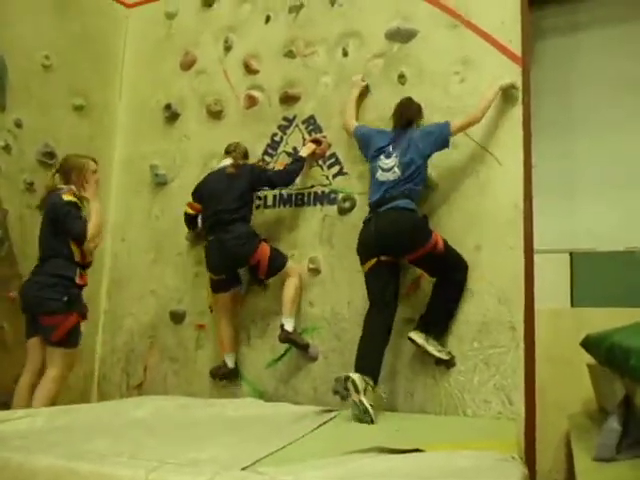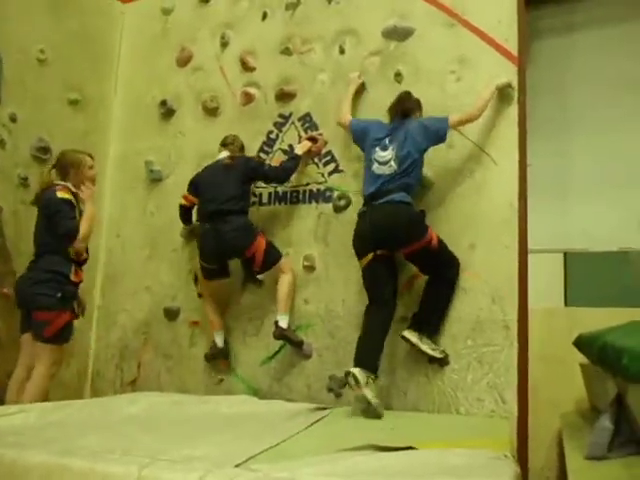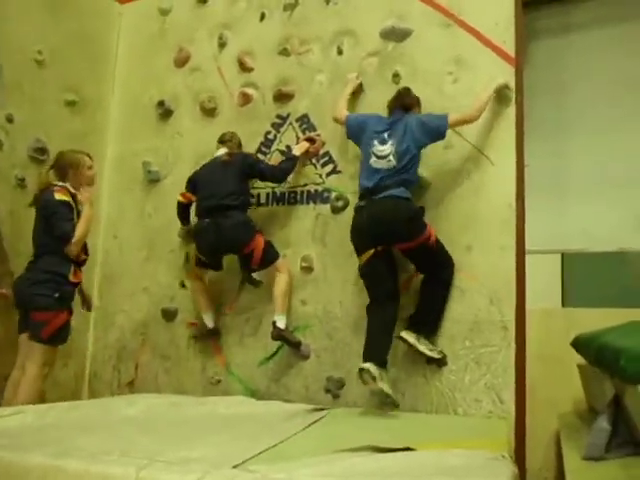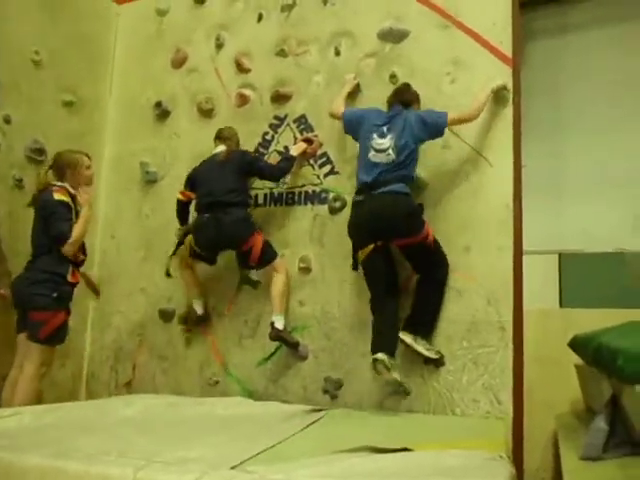
dt=0.1s
person 1, frame 1
left shoulder: (375, 138)
right shoulder: (422, 137)
left elbow: (349, 123)
right elbow: (474, 117)
left wrist: (356, 91)
right wrist: (498, 88)
left hip: (371, 229)
right hip: (403, 223)
left knee: (380, 307)
right knee: (455, 270)
left ankle: (361, 377)
right ankle: (427, 332)
person 1, frame 2
left shoulder: (371, 130)
right shoulder: (419, 129)
left elbow: (343, 118)
right elbow: (471, 114)
left wrist: (353, 88)
right wrist: (494, 88)
left hip: (366, 224)
right hip: (399, 217)
left knee: (380, 302)
right knee: (446, 267)
left ankle: (362, 370)
right ankle: (421, 329)
person 1, frame 3
left shoulder: (368, 123)
right shoulder: (418, 124)
left elbow: (338, 115)
right elbow: (470, 115)
left wrist: (350, 88)
right wrist: (493, 90)
left hip: (364, 217)
right hip: (397, 211)
left knee: (382, 297)
right knee: (441, 268)
left ankle: (373, 363)
right ankle: (419, 331)
person 1, frame 4
left shoulder: (366, 118)
right shoulder: (417, 119)
left elbow: (335, 110)
right elbow: (470, 114)
left wrist: (347, 87)
right wrist: (491, 90)
left hip: (361, 212)
right hip: (396, 207)
left knee: (383, 290)
right knee: (435, 268)
left ankle: (382, 353)
right ankle: (416, 331)
person 2, frame 1
left shoulder: (60, 202)
right shoulder: (65, 200)
right elbow: (90, 242)
left wrist: (76, 296)
right wrist: (94, 203)
left hip: (41, 289)
right hip: (56, 292)
left knee: (34, 368)
right knee: (59, 368)
person 2, frame 2
left shoulder: (58, 199)
right shoulder: (60, 196)
right elbow: (79, 243)
left wrist: (74, 294)
right wrist: (89, 204)
left hip: (36, 286)
right hip: (50, 288)
left knee: (27, 364)
right knee: (47, 365)
person 2, frame 3
left shoulder: (62, 199)
right shoulder: (58, 197)
right elbow: (72, 246)
left wrist: (80, 290)
right wrist: (88, 208)
left hip: (35, 286)
right hip: (48, 289)
left knee: (24, 365)
right knee: (39, 366)
person 2, frame 4
left shoulder: (60, 199)
right shoulder: (56, 197)
right elbow: (68, 246)
right wrist: (86, 210)
left hip: (34, 286)
right hip: (47, 289)
left knee: (22, 365)
right knee: (37, 366)
person 3, frame 1
left shoulder: (206, 181)
right shoulder: (249, 172)
left elbow: (190, 215)
right elbow: (284, 178)
left wrist: (195, 230)
right wrist: (304, 154)
left hip: (215, 248)
right hip: (242, 240)
left knee: (223, 310)
right knee: (292, 272)
left ankle: (229, 365)
right ankle: (288, 329)
person 3, frame 2
left shoulder: (202, 175)
right shoulder: (245, 164)
left elbow: (185, 207)
right elbow: (280, 175)
left wrist: (189, 225)
right wrist: (299, 151)
left hip: (209, 238)
right hip: (238, 231)
left knee: (207, 291)
right knee: (286, 269)
left ankle: (219, 345)
right ankle: (282, 325)
person 3, frame 3
left shoulder: (200, 172)
right shoulder: (244, 160)
left elbow: (183, 204)
right elbow: (278, 174)
left wrist: (186, 226)
right wrist: (297, 152)
left hip: (207, 232)
right hip: (238, 227)
left knee: (194, 272)
right knee: (282, 269)
left ankle: (209, 324)
right ankle: (280, 325)
person 3, frame 4
left shoulder: (199, 169)
right shoulder: (243, 158)
left elbow: (182, 202)
right elbow: (275, 173)
left wrist: (185, 226)
right wrist: (294, 152)
left hip: (207, 227)
right hip: (237, 223)
left knee: (184, 258)
right knee: (279, 268)
left ankle: (199, 312)
right ankle: (278, 326)
